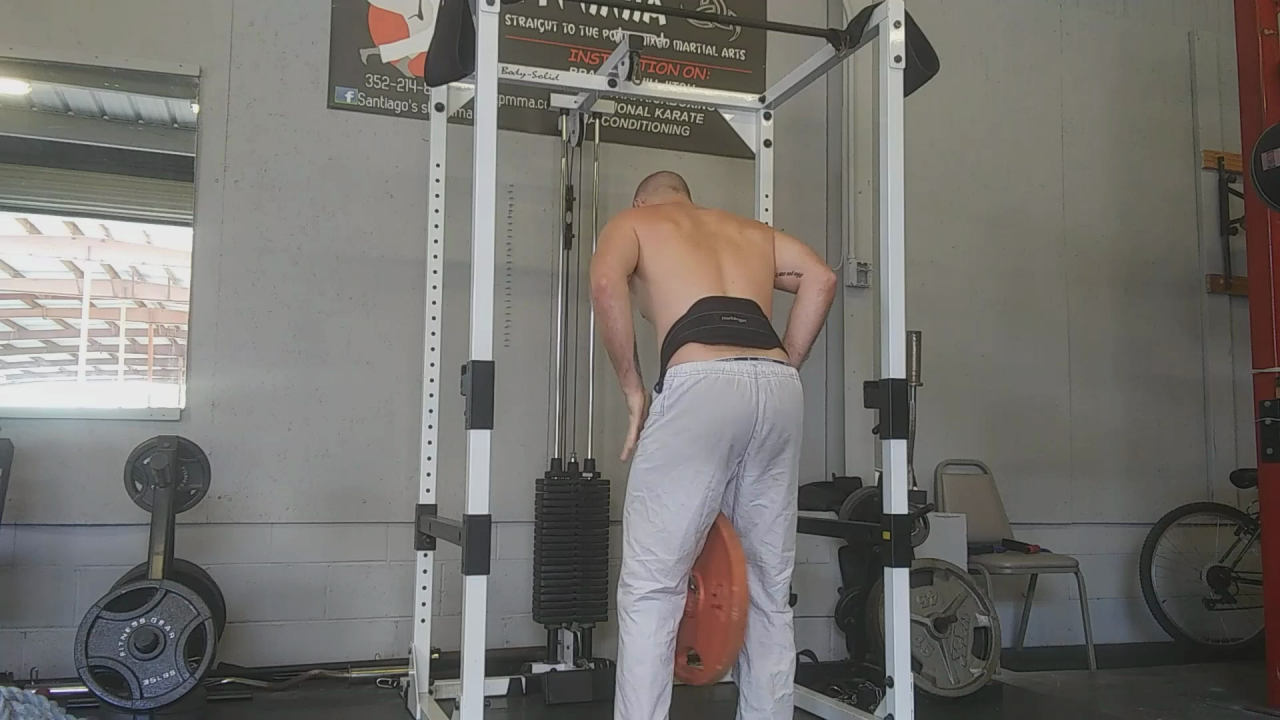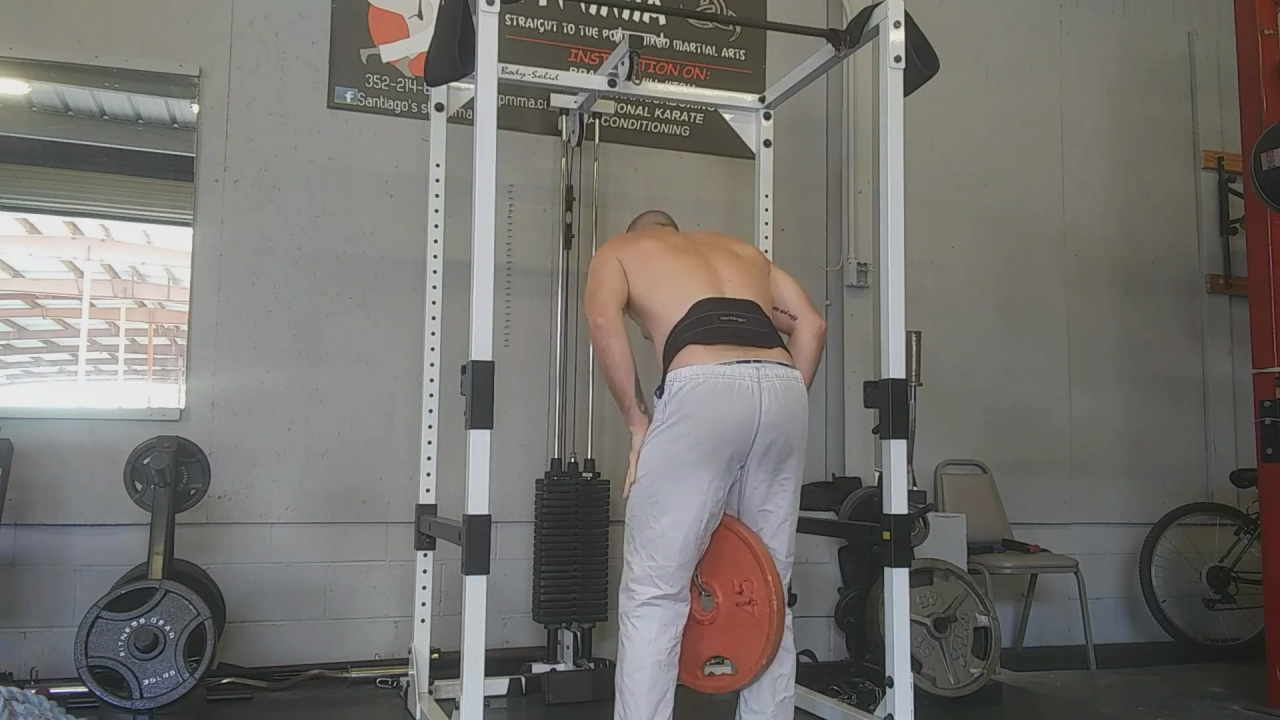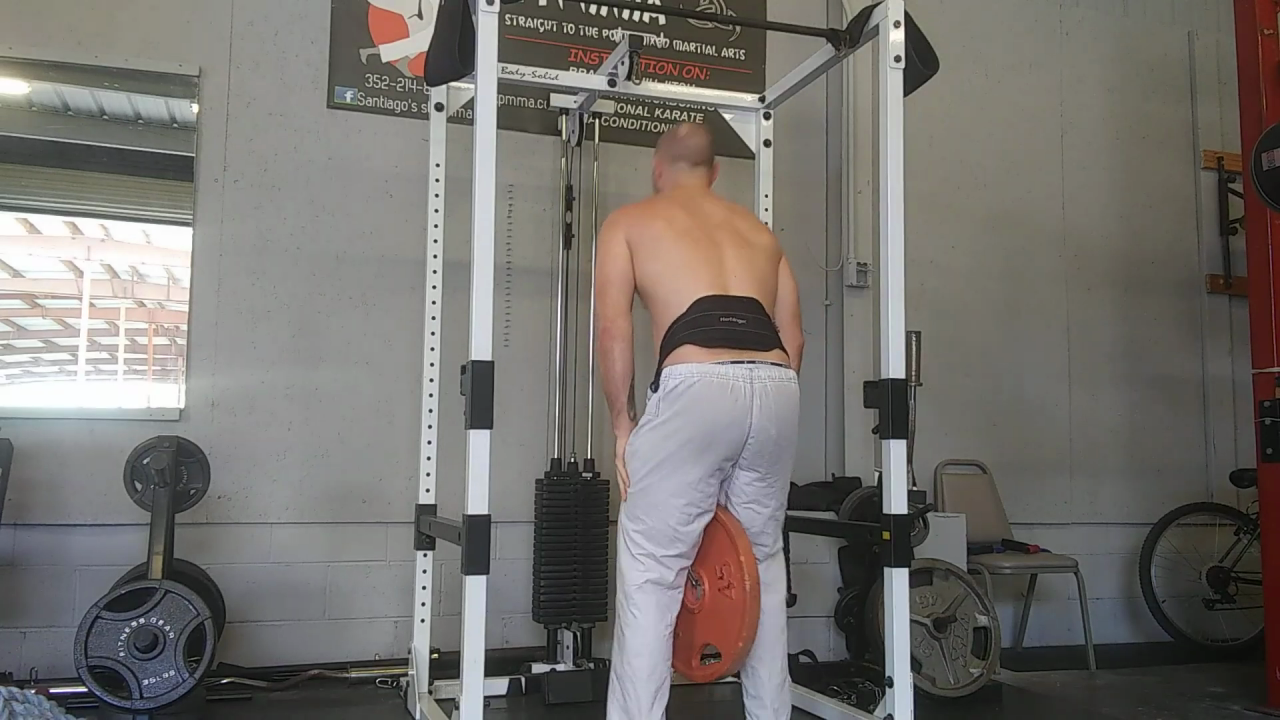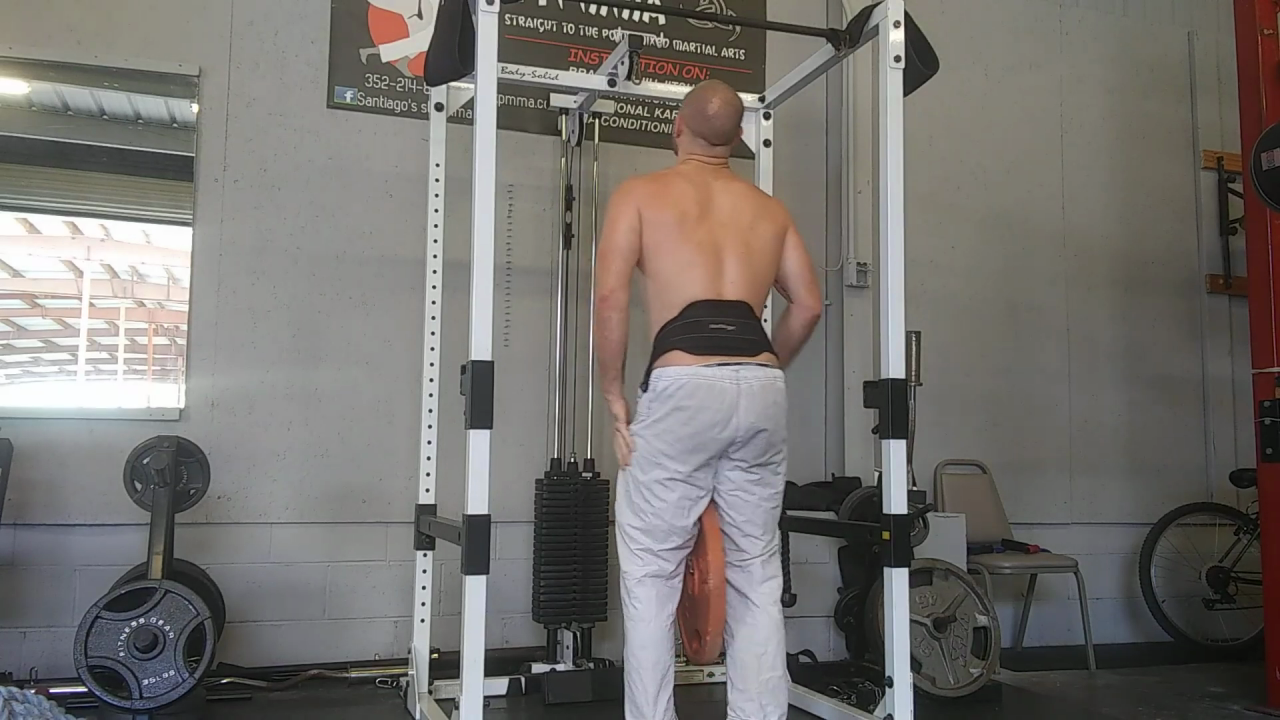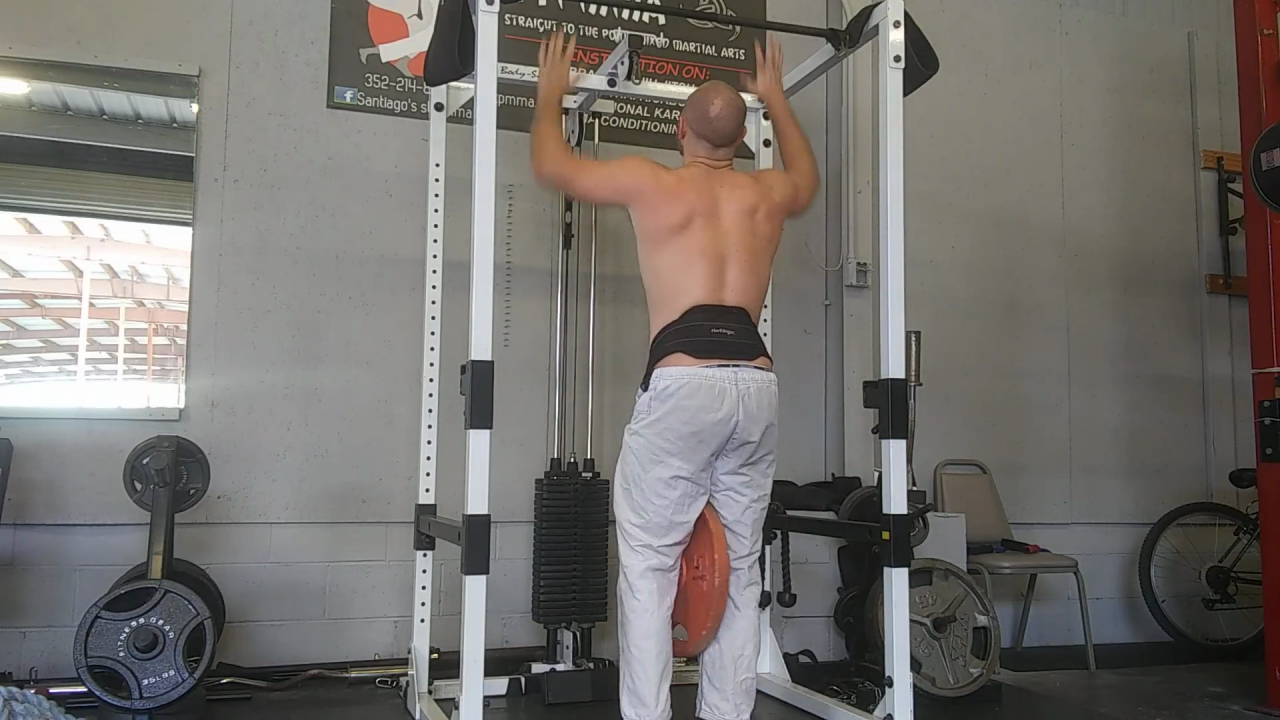
dt=0.5s
person 1, frame 1
left shoulder: (635, 220)
right shoulder: (750, 229)
left elbow: (606, 280)
right elbow: (820, 278)
left wrist: (633, 388)
left hip: (702, 384)
right hip: (778, 387)
left knee: (651, 583)
right knee: (769, 585)
person 1, frame 2
left shoulder: (620, 250)
right shoulder: (740, 248)
left elbow: (603, 318)
right elbow: (810, 325)
left wrist: (638, 419)
left hip: (704, 387)
right hip: (782, 388)
left knee: (654, 588)
person 1, frame 3
left shoulder: (630, 220)
right shoulder: (757, 227)
left elbow: (614, 327)
left wrist: (623, 425)
left hip: (696, 385)
right hip: (777, 389)
left knee: (650, 577)
right knee: (761, 573)
person 1, frame 4
left shoulder: (641, 194)
right shoulder: (767, 207)
left elbow: (610, 297)
right elbow: (808, 304)
left wrist: (613, 393)
left hip: (684, 385)
right hip: (761, 388)
left knee: (651, 572)
right knee: (755, 574)
person 1, frame 5
left shoulder: (652, 184)
right shoulder: (767, 195)
left elbow: (551, 167)
right elbow: (806, 174)
left wrist: (549, 91)
right wrist: (775, 101)
left hip: (683, 383)
right hip: (755, 385)
left knee: (647, 566)
right knee: (738, 572)
